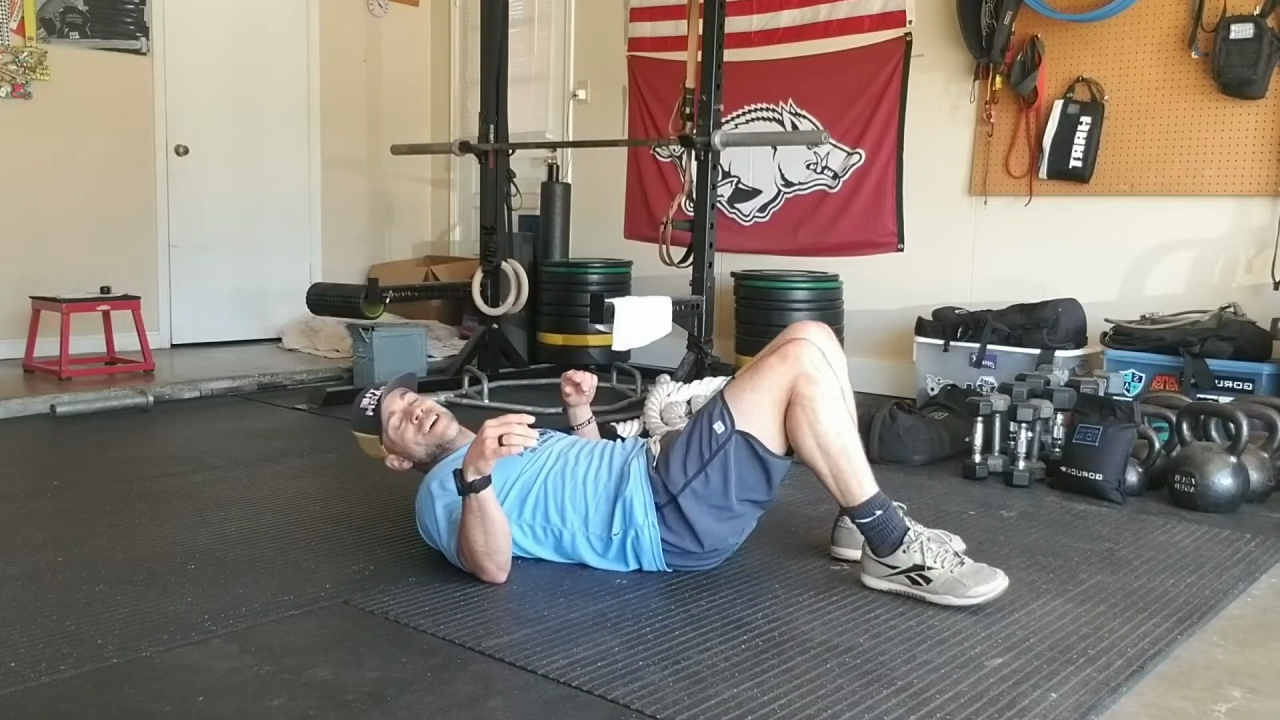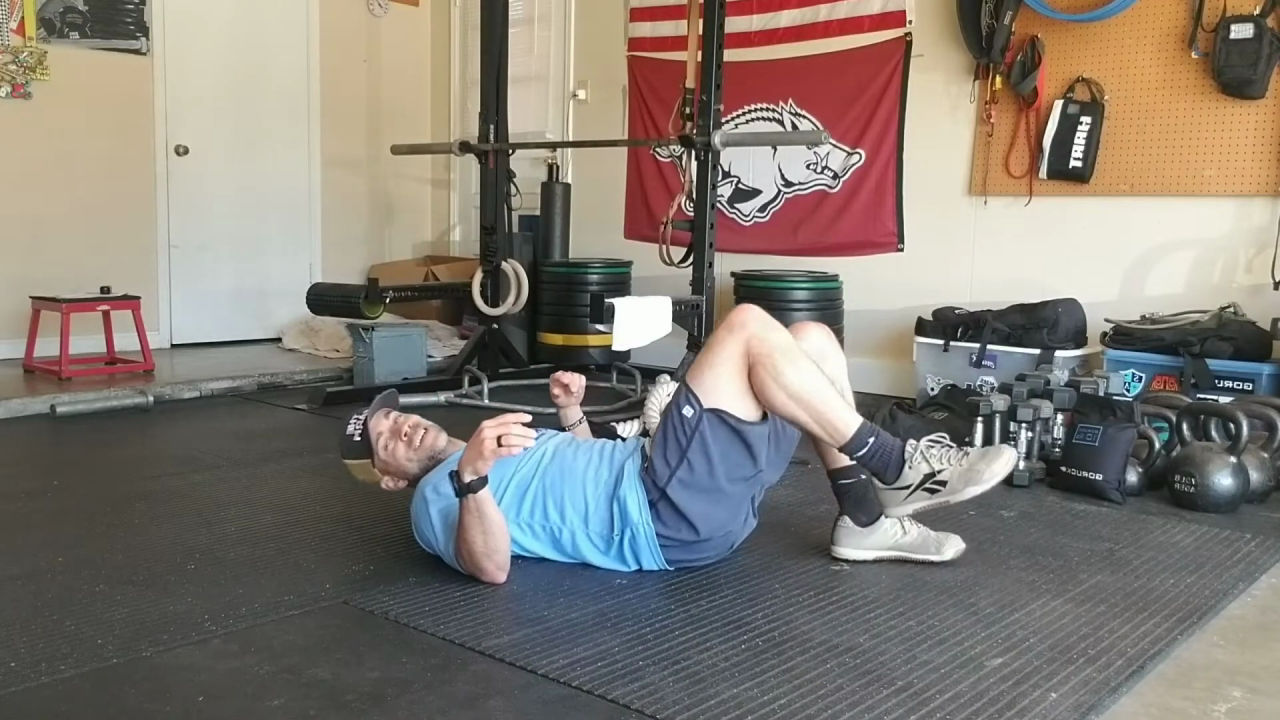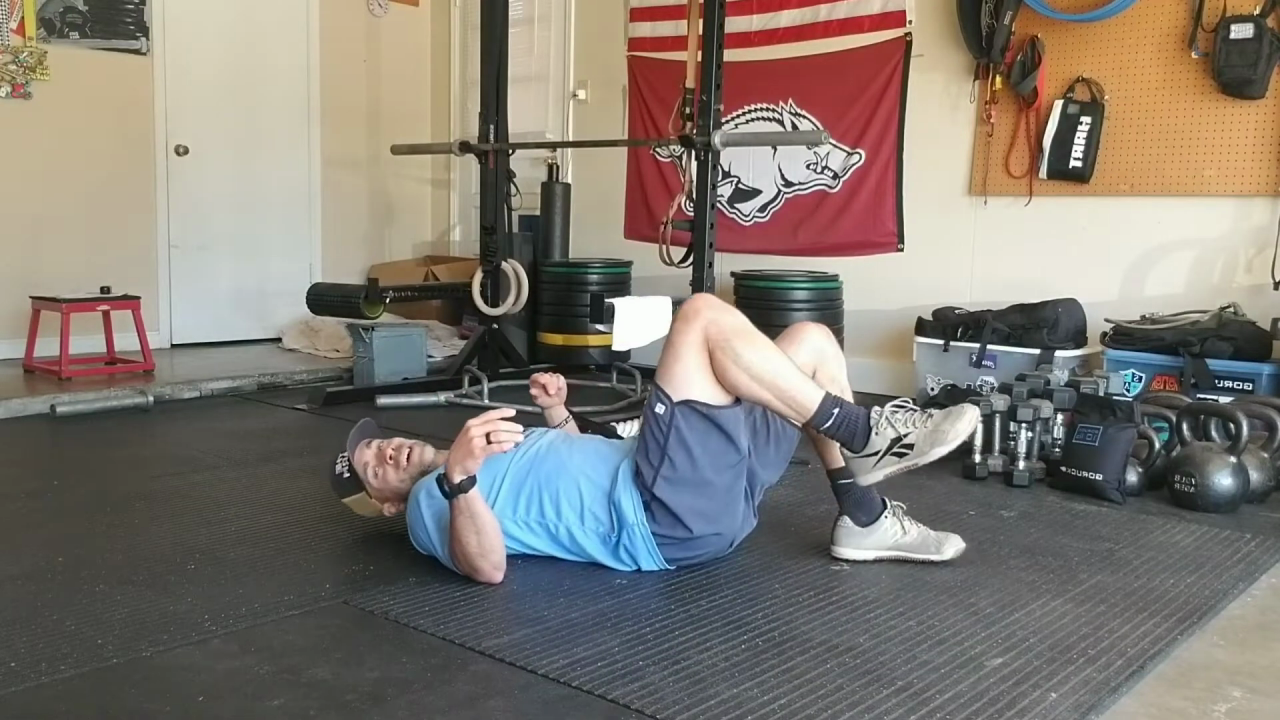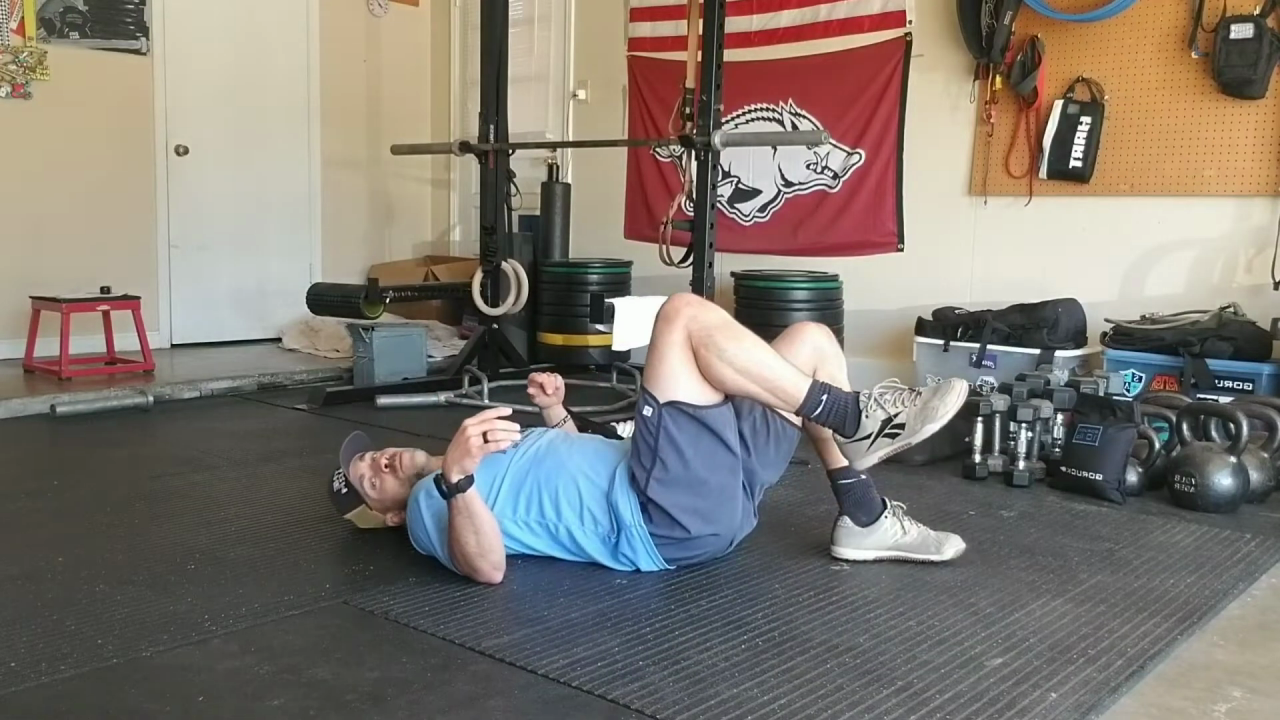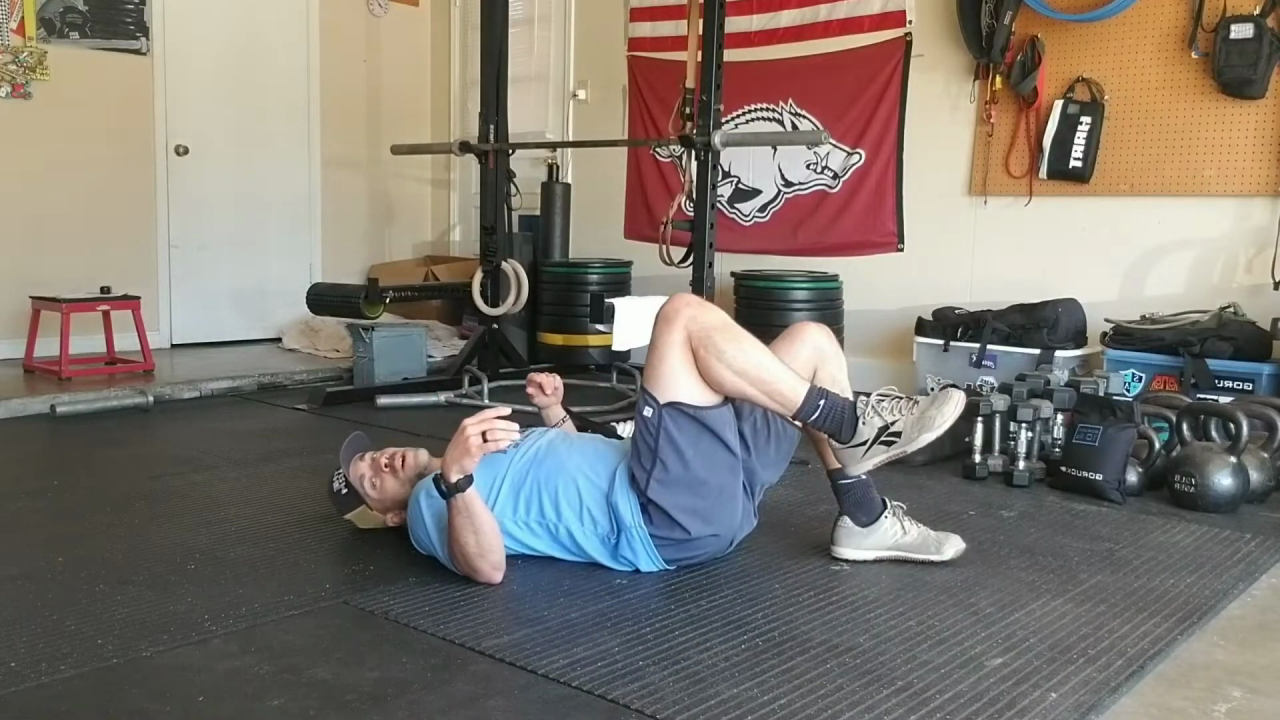
dt=0.3s
person 1, frame 1
left shoulder: (485, 448)
right shoulder: (442, 494)
right elbow: (493, 567)
left wrist: (579, 415)
right wrist: (476, 474)
left hip: (660, 468)
right hip: (670, 519)
left knee: (812, 337)
right knee: (800, 367)
left ankle: (860, 520)
right ankle: (892, 550)
person 1, frame 2
left shoulder: (477, 454)
right shoulder: (437, 501)
right elbow: (492, 567)
left wrist: (570, 414)
right wrist: (472, 475)
left hip: (660, 483)
right hip: (668, 520)
left knee: (812, 339)
right knee: (747, 326)
left ankle: (864, 520)
right ankle: (898, 469)
person 1, frame 3
left shoulder: (474, 462)
right shoulder: (431, 505)
right elbow: (488, 567)
left wrist: (555, 413)
right wrist: (459, 475)
left hip: (707, 489)
right hip: (665, 519)
left knee: (811, 341)
right knee: (705, 315)
left ankle: (864, 519)
right ankle: (868, 439)
person 1, frame 4
left shoulder: (477, 464)
right shoulder: (431, 506)
right elbow: (488, 567)
left wrist: (555, 413)
right wrist: (456, 477)
left hip: (711, 488)
right hip: (667, 519)
left knee: (812, 339)
right knee: (685, 314)
left ankle: (864, 520)
right ankle: (858, 420)
person 1, frame 5
left shoulder: (477, 466)
right shoulder: (432, 505)
right elbow: (487, 567)
left wrist: (553, 414)
right wrist: (455, 475)
left hip: (713, 487)
right hip: (666, 518)
left knee: (812, 340)
right knee: (685, 315)
left ankle: (864, 520)
right ankle: (854, 424)
